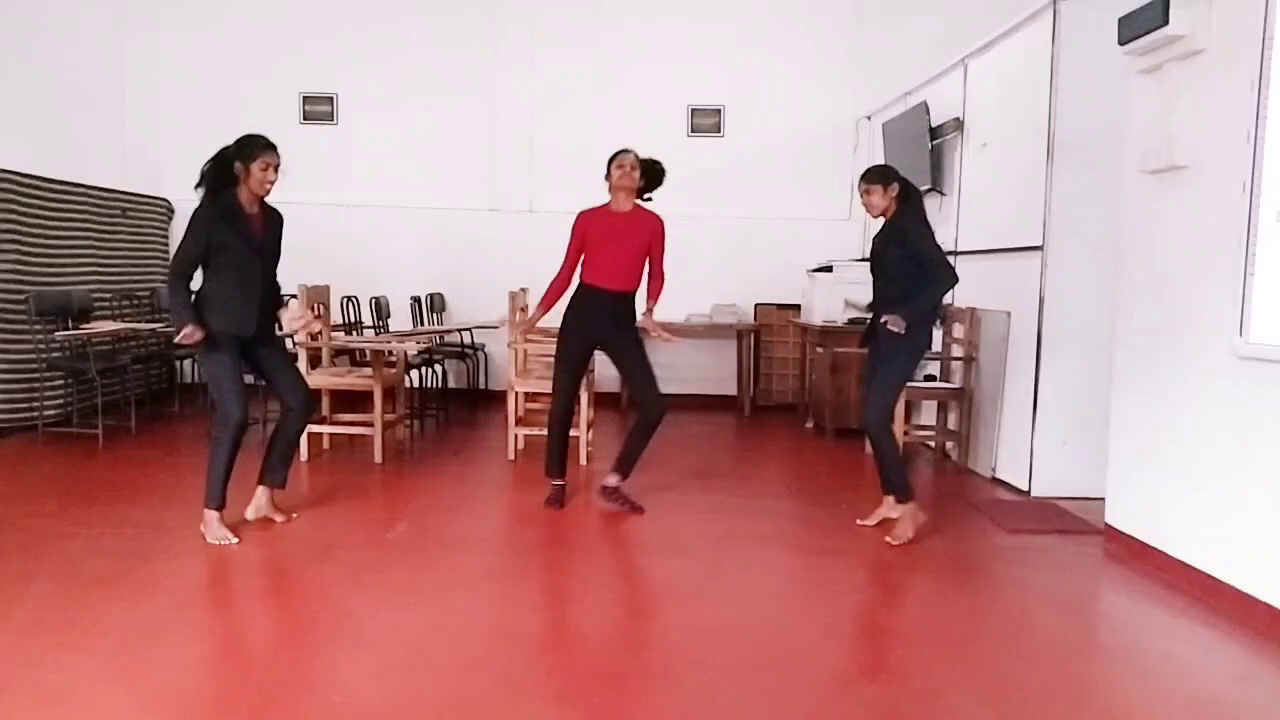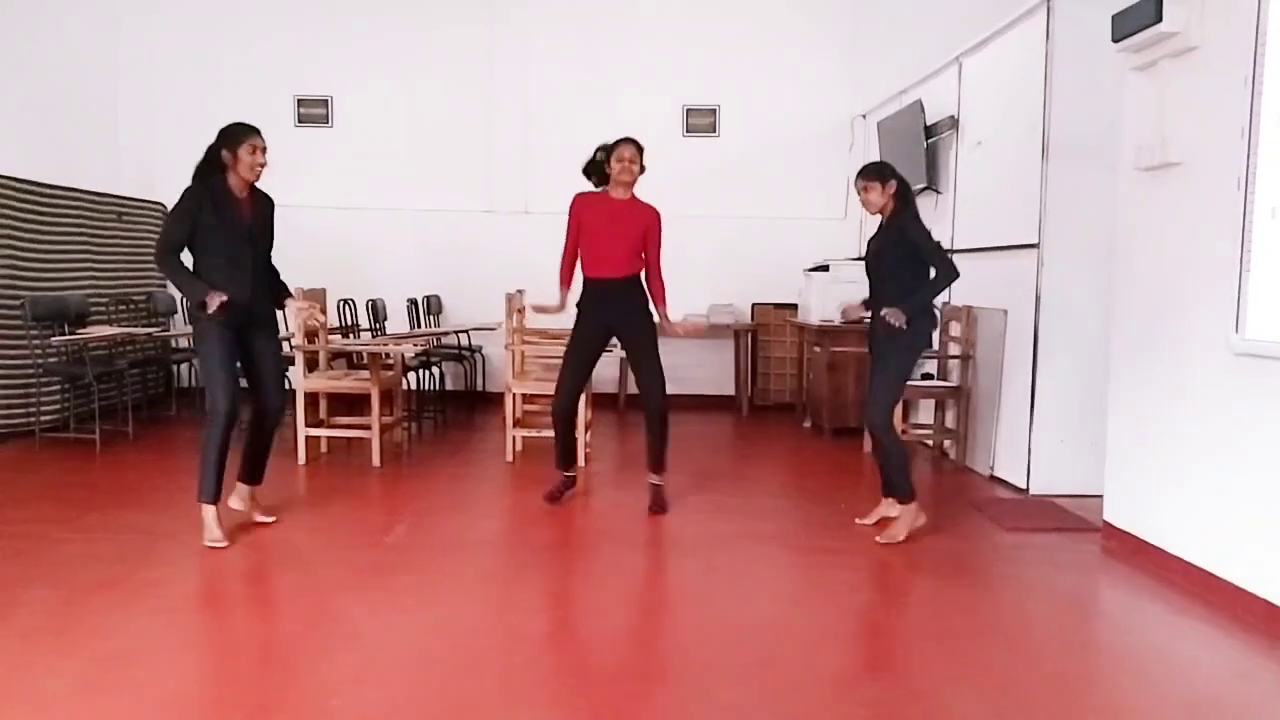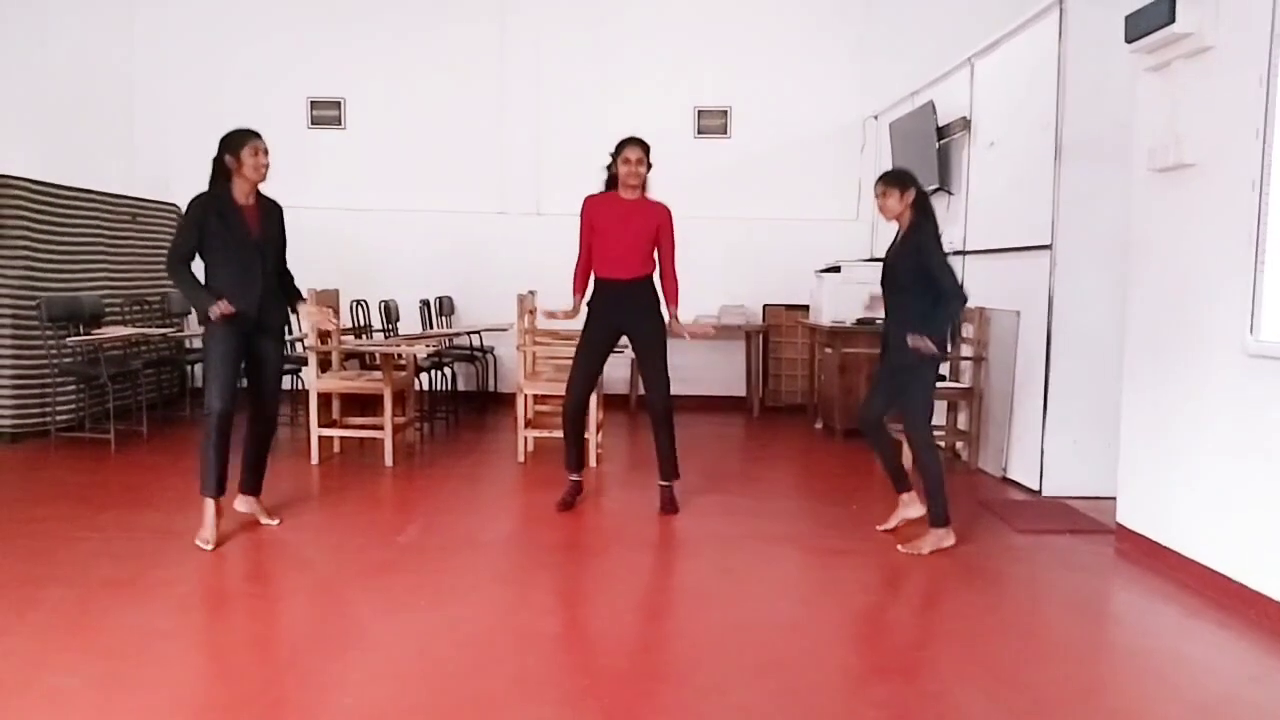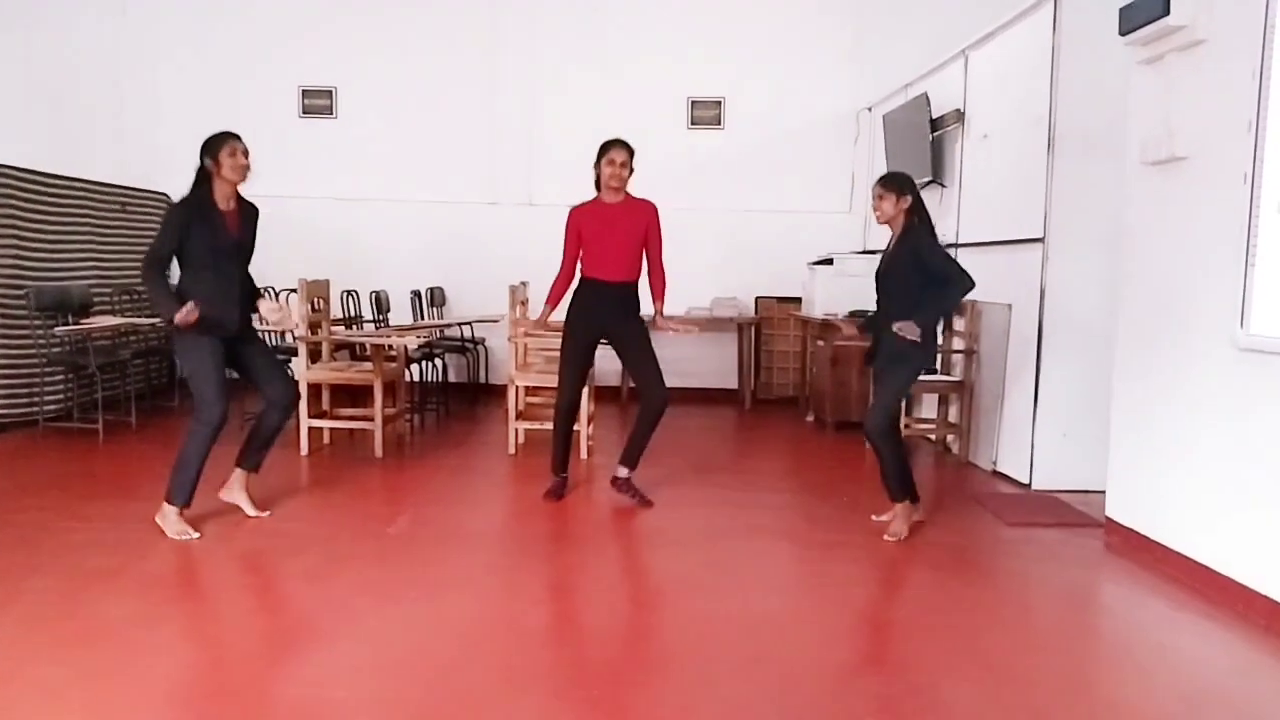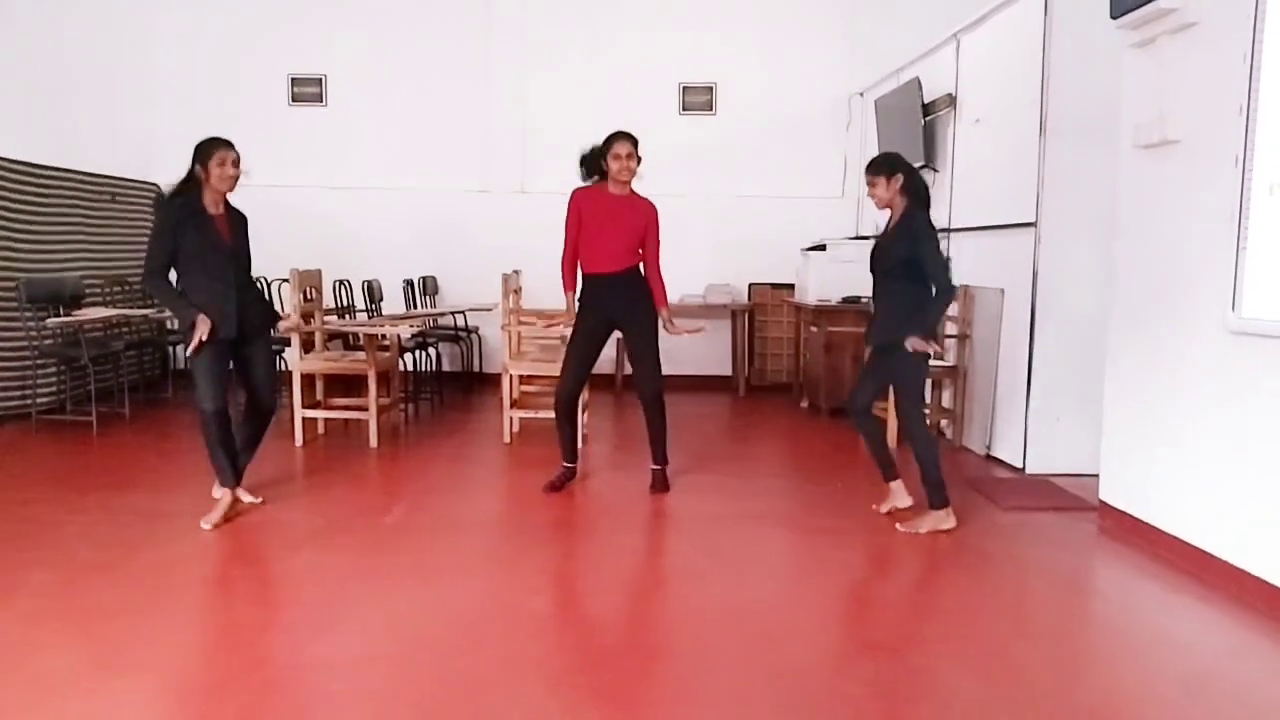
dt=0.3s
person 1, frame 1
left shoulder: (273, 218)
right shoulder: (213, 211)
right elbow: (179, 273)
left wrist: (284, 312)
right wrist: (187, 321)
left hip: (260, 330)
right hip: (219, 330)
left knee: (300, 402)
right knee: (233, 414)
left ankle: (265, 497)
right ankle: (211, 514)
person 1, frame 2
left shoulder: (264, 204)
right shoulder: (199, 197)
right elbow: (166, 254)
left wrist: (287, 301)
right wrist: (202, 291)
left hip: (258, 316)
right hip: (216, 316)
left knee: (270, 404)
right knee: (223, 405)
left ankle: (244, 492)
right ankle: (209, 509)
person 1, frame 3
left shoulder: (272, 210)
right shoulder: (206, 206)
right elbow: (177, 263)
left wrist: (302, 304)
right wrist: (207, 301)
left hip: (267, 322)
right hip: (227, 320)
left knee: (266, 409)
right knee: (219, 406)
left ankle: (247, 495)
right ankle: (211, 505)
person 1, frame 4
left shoulder: (249, 213)
right shoulder: (187, 211)
right elbow: (153, 266)
left wrist: (261, 303)
right wrist: (173, 309)
left hip: (238, 326)
right hip: (198, 326)
left knee: (284, 393)
right knee: (213, 412)
left ankle: (238, 482)
right ankle: (171, 508)
person 1, frame 5
left shoulder: (238, 219)
right shoulder: (175, 214)
right elbow: (154, 276)
left wrist: (274, 316)
right wrist: (191, 316)
left hip: (249, 325)
right hip: (208, 328)
left knee: (264, 401)
right knee: (212, 403)
left ankle: (229, 480)
right ankle: (223, 494)
person 2, frame 1
left shoulder: (909, 226)
right shoulder: (888, 232)
left elbow: (946, 274)
left wrist: (909, 316)
right wrist: (870, 310)
left hip: (905, 336)
right hip: (886, 333)
left knee: (875, 417)
right knee: (876, 418)
left ankle: (909, 506)
right ankle: (892, 500)
person 2, frame 2
left shoulder: (906, 225)
right shoulder: (883, 231)
left elbow: (947, 270)
left wrist: (909, 312)
right wrist: (865, 307)
left hip: (905, 332)
right hip: (886, 333)
left knee: (878, 416)
right knee: (876, 418)
left ankle: (909, 506)
right ankle: (892, 500)
person 2, frame 3
left shoulder: (924, 238)
right shoulder: (902, 240)
left elbow: (954, 296)
left wrist: (932, 335)
right wrist: (886, 307)
left hip: (919, 350)
right hip: (899, 347)
left knee: (917, 434)
right knee: (870, 417)
left ankle: (941, 529)
right ankle: (908, 498)
person 2, frame 4
left shoulder: (919, 240)
right shoulder: (894, 244)
left elbow: (962, 283)
left wrist: (922, 323)
right wrist: (862, 327)
left hip: (911, 349)
right hip: (889, 346)
left knee: (876, 423)
right knee: (885, 426)
left ankle: (905, 504)
right ankle: (907, 503)
person 2, frame 5
left shoulder: (917, 226)
right shoulder: (893, 225)
left elbow: (944, 287)
left wrist: (924, 334)
right wrist: (884, 312)
left hip: (910, 340)
right hip: (889, 336)
left knee: (911, 420)
right knee: (858, 404)
left ankle: (940, 510)
right ankle: (897, 488)
person 3, frame 1
left shoulder: (652, 223)
right shoulder: (587, 219)
left elbow: (656, 273)
right elbow: (566, 272)
left wrist: (649, 312)
right wrist: (539, 313)
left hip: (622, 318)
right hip: (583, 312)
left knee: (653, 408)
right knee: (562, 405)
left ankle: (614, 482)
right ankle: (556, 482)
person 3, frame 2
left shoulder: (648, 215)
right shoulder: (583, 203)
left elbow: (652, 269)
right elbow: (570, 255)
left wrist: (663, 315)
right wrist: (562, 299)
left hip: (633, 305)
right hip: (593, 304)
left knee: (655, 398)
right knee: (565, 396)
left ankle: (656, 481)
right ankle: (566, 473)
person 3, frame 3
left shoulder: (659, 213)
right shoulder: (593, 206)
left elbow: (667, 269)
right elbow: (584, 262)
left wrist: (673, 317)
right wrist: (575, 304)
left hip: (644, 305)
right hip: (604, 305)
left knee: (658, 399)
right knee: (575, 397)
left ankle: (667, 483)
right ankle: (574, 479)
person 3, frame 4
left shoulder: (646, 211)
right shoulder: (580, 215)
left elbow: (655, 266)
right elbow: (567, 268)
left wrist: (659, 311)
right wrist: (547, 310)
left hip: (627, 309)
right hip: (588, 306)
left knee: (656, 395)
right knee: (567, 398)
left ankle: (623, 473)
right ankle: (559, 475)
person 3, frame 5
left shoulder: (646, 209)
right shoulder: (581, 199)
left elbow: (652, 264)
right elbow: (571, 255)
left wrist: (663, 312)
right wrist: (570, 303)
left hip: (634, 297)
right hip: (594, 298)
left knee: (650, 387)
right knee: (567, 390)
left ankle: (659, 468)
right ankle: (568, 465)
